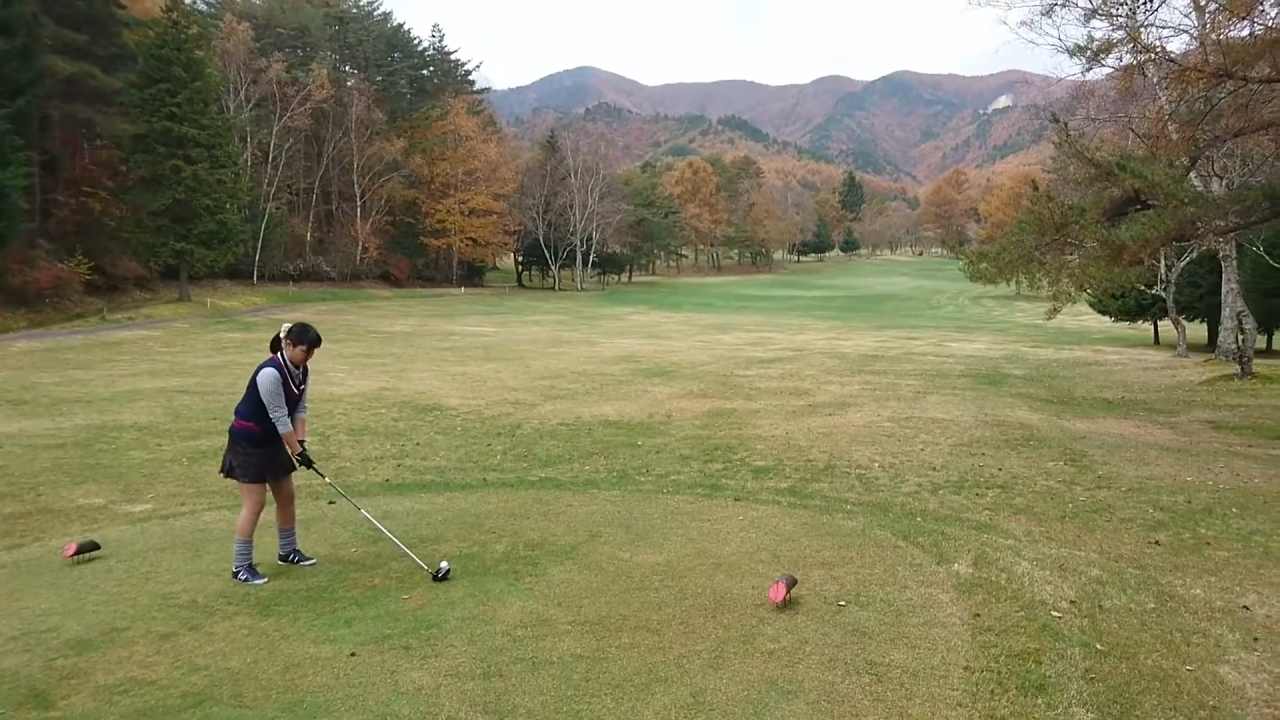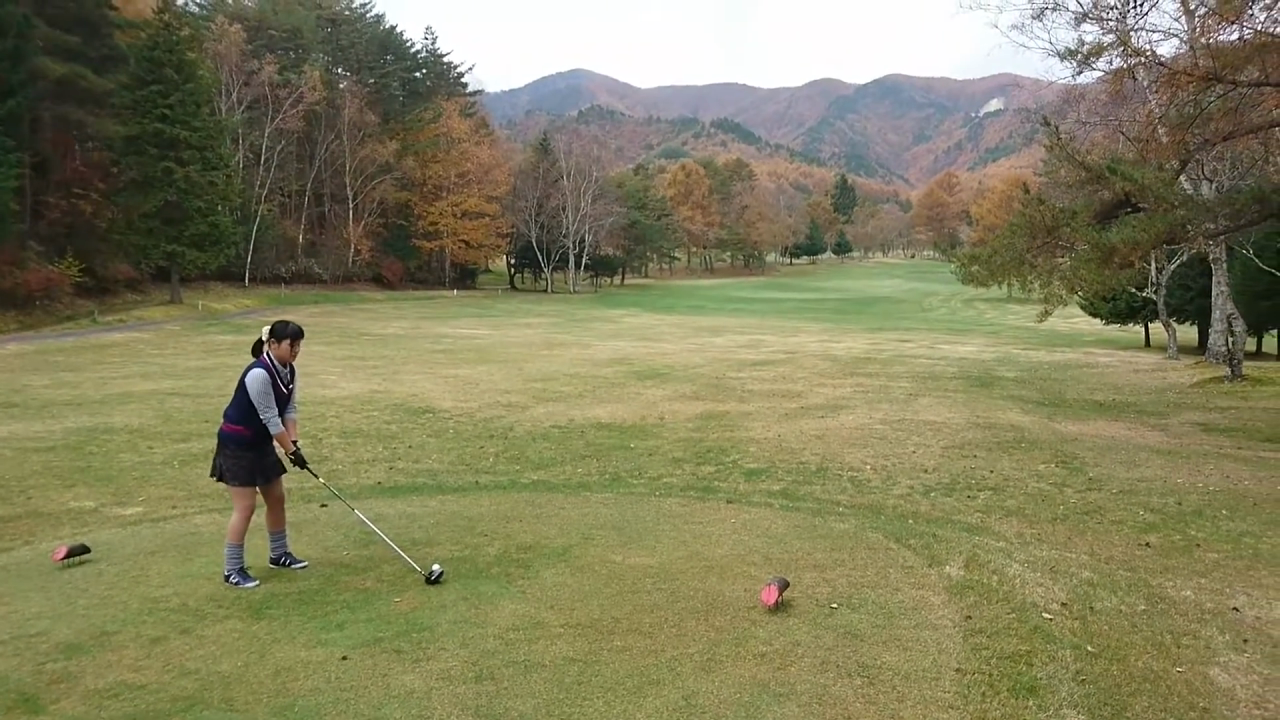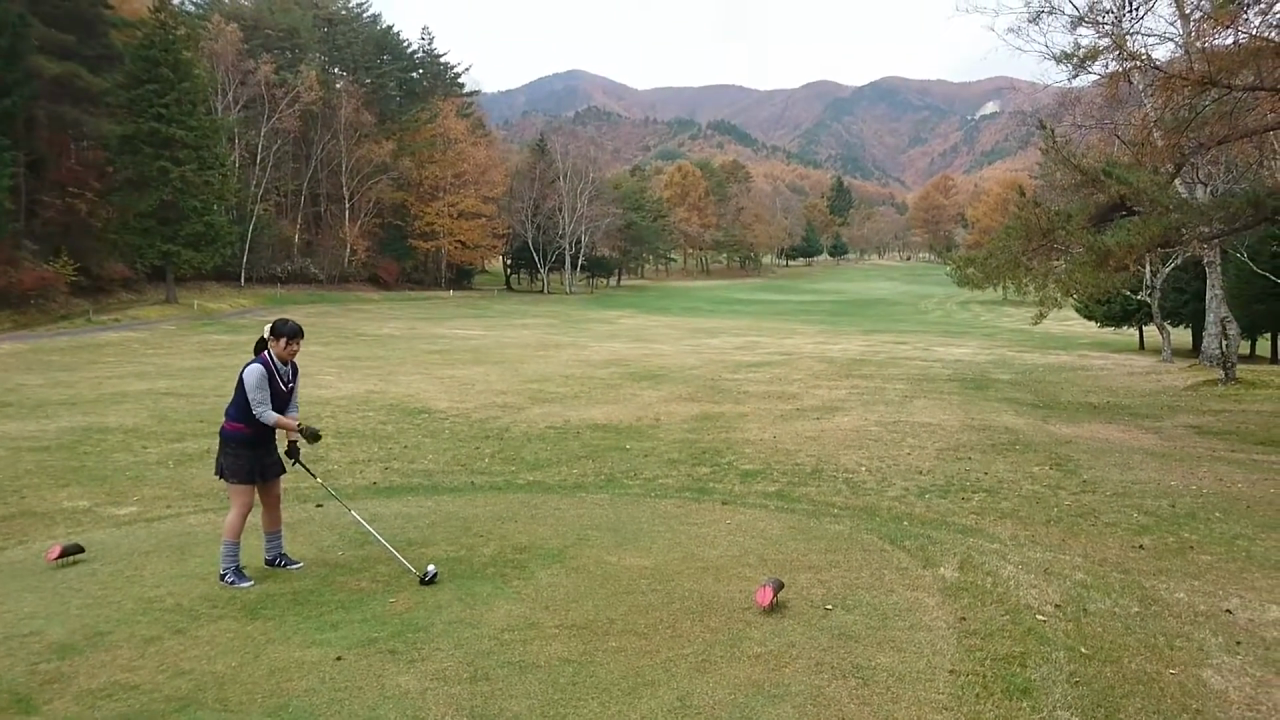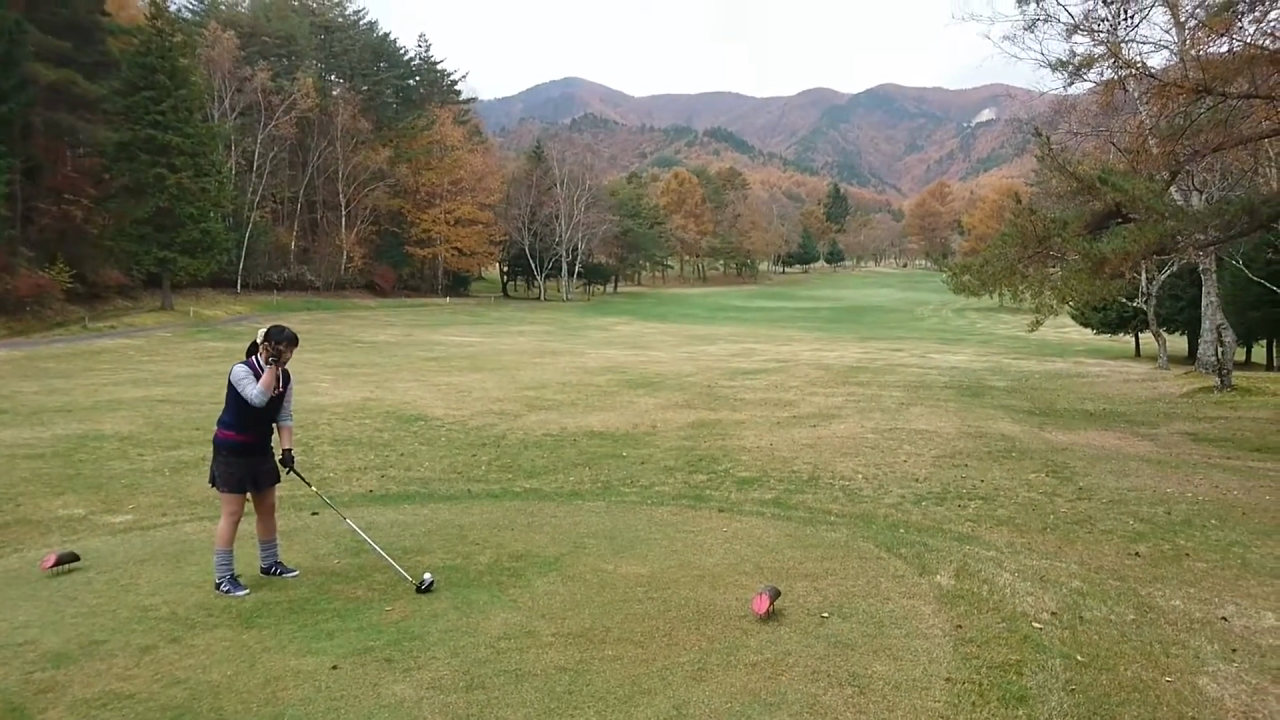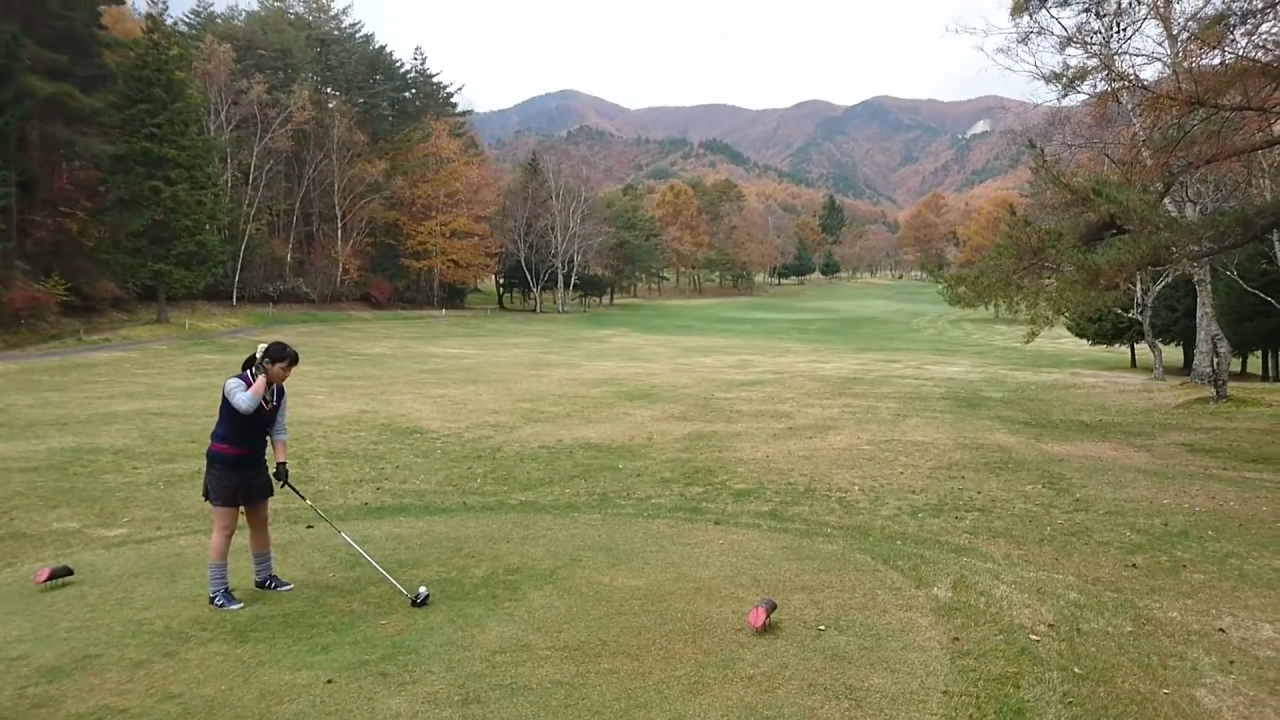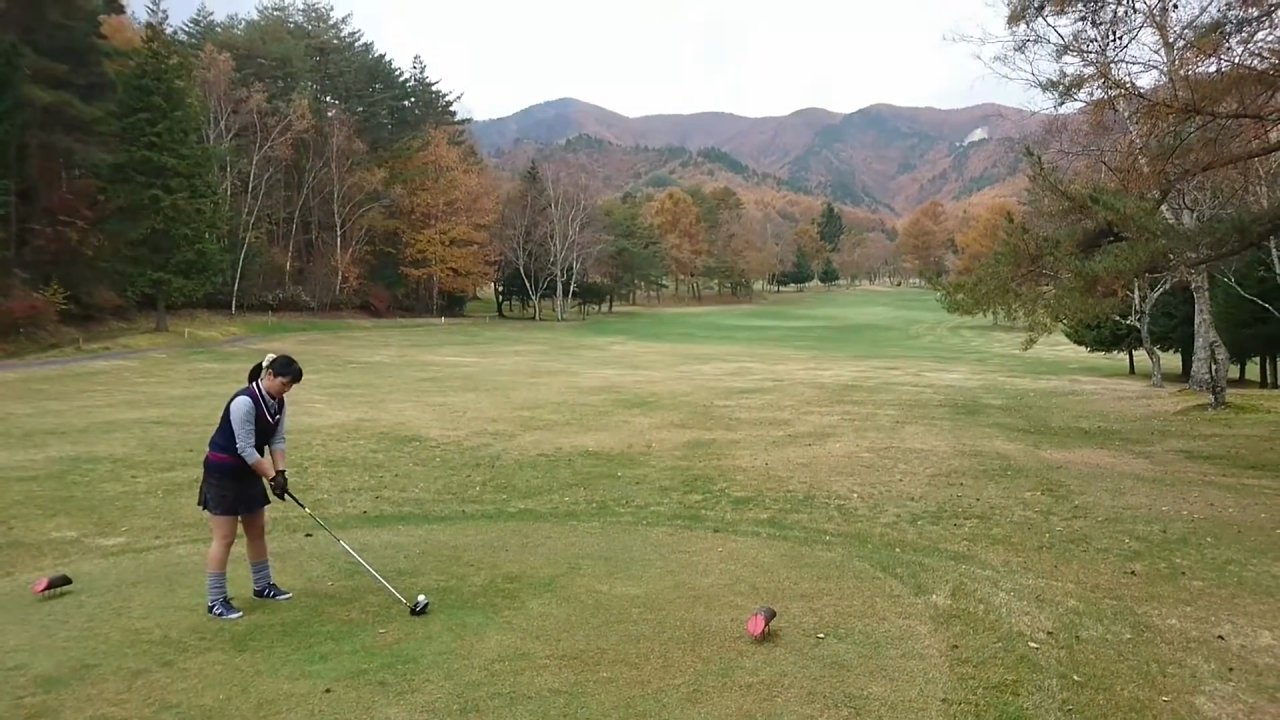
dt=0.4s
person 1, frame 1
left shoulder: (302, 371)
right shoulder: (270, 373)
left elbow: (299, 409)
right elbow: (279, 417)
left wrist: (301, 442)
right wrist: (297, 451)
left hip: (272, 440)
right hip: (248, 441)
left knee: (286, 496)
right knee: (254, 504)
left ankle: (288, 551)
right ankle: (241, 566)
person 1, frame 2
left shoulder: (289, 371)
right shoulder: (259, 374)
left elbow: (289, 410)
right elbow: (270, 418)
left wrist: (294, 443)
right wrist: (291, 451)
left hip: (261, 443)
right hip: (237, 444)
left knee: (277, 499)
right knee: (245, 508)
left ankle: (279, 554)
right ankle: (232, 570)
person 1, frame 3
left shoulder: (291, 370)
right shoulder: (256, 370)
left elbow: (290, 407)
right elbow: (263, 414)
left wrist: (293, 441)
right wrist: (300, 429)
left hip: (264, 441)
right hip: (238, 442)
left knee: (273, 499)
right knee: (242, 505)
left ankle: (274, 555)
right ankle: (228, 569)
person 1, frame 4
left shoulder: (284, 377)
right shoulder: (241, 370)
left elbow: (284, 416)
right elbow: (258, 398)
left wrist: (287, 449)
right wrist: (271, 364)
left hip: (261, 449)
right hip: (232, 450)
left knee: (267, 508)
right knee: (232, 514)
left ankle: (270, 563)
right ankle: (223, 577)
person 1, frame 5
left shoulder: (278, 392)
right shoulder: (236, 383)
left elbow: (278, 429)
right elbow: (246, 406)
left wrist: (281, 462)
right wrist: (261, 377)
left hip: (254, 463)
right hip: (225, 464)
left knee: (260, 522)
right knee: (225, 528)
left ankle: (264, 577)
right ankle: (217, 591)
person 1, frame 6
left shoulder: (277, 402)
right shoulder: (244, 401)
left elbow: (277, 440)
right elbow: (246, 449)
left wrist: (280, 473)
right wrist: (272, 478)
left hip: (248, 472)
right hip: (222, 473)
left knee: (257, 530)
right knee: (225, 537)
left ankle: (263, 585)
right ankle: (216, 600)
